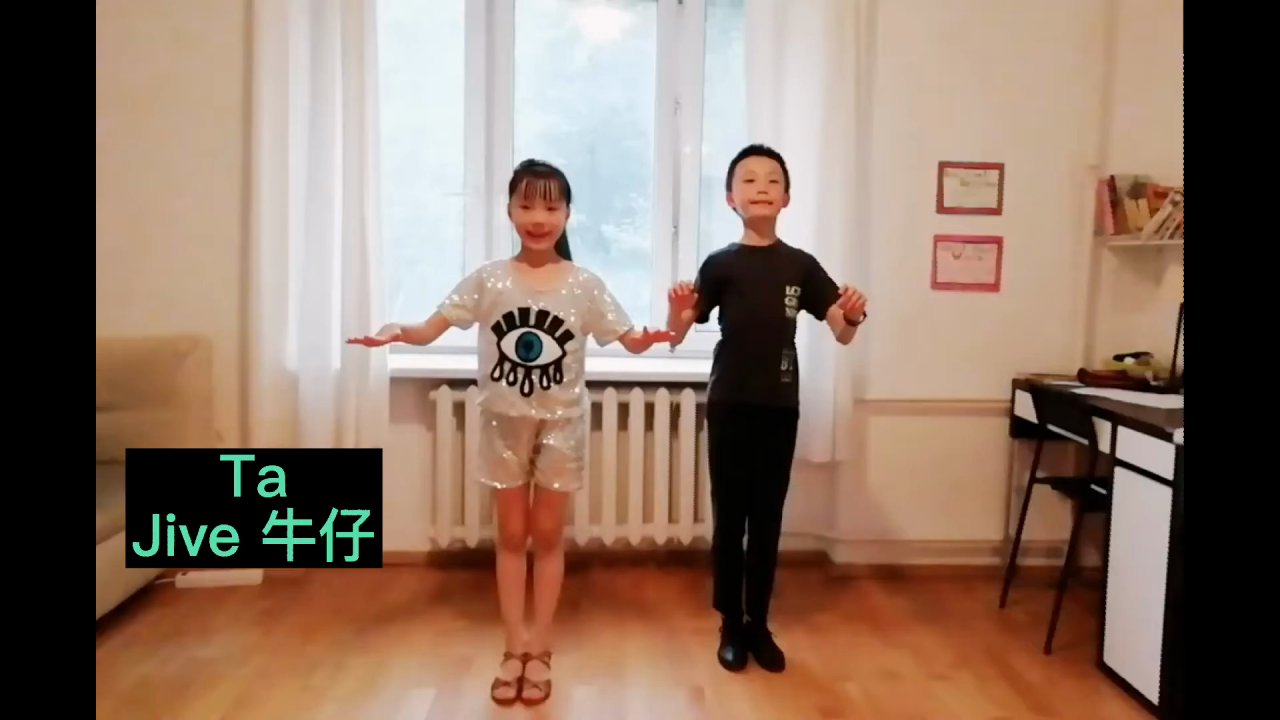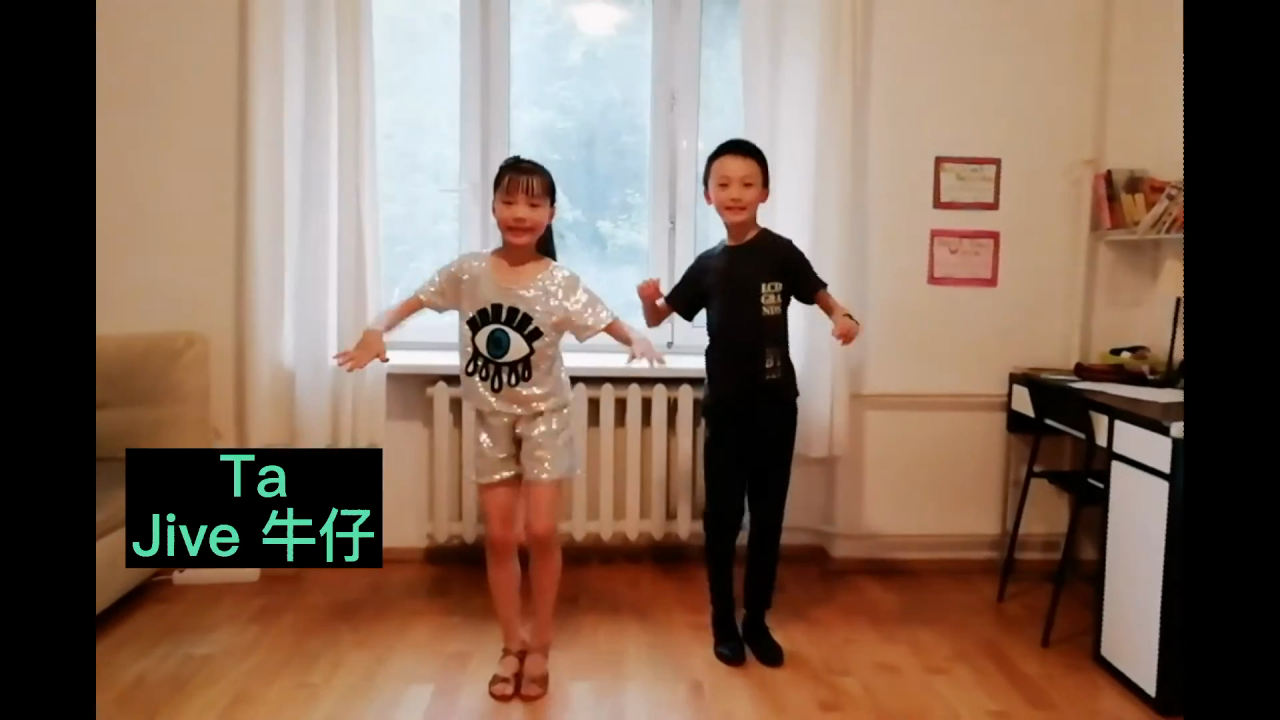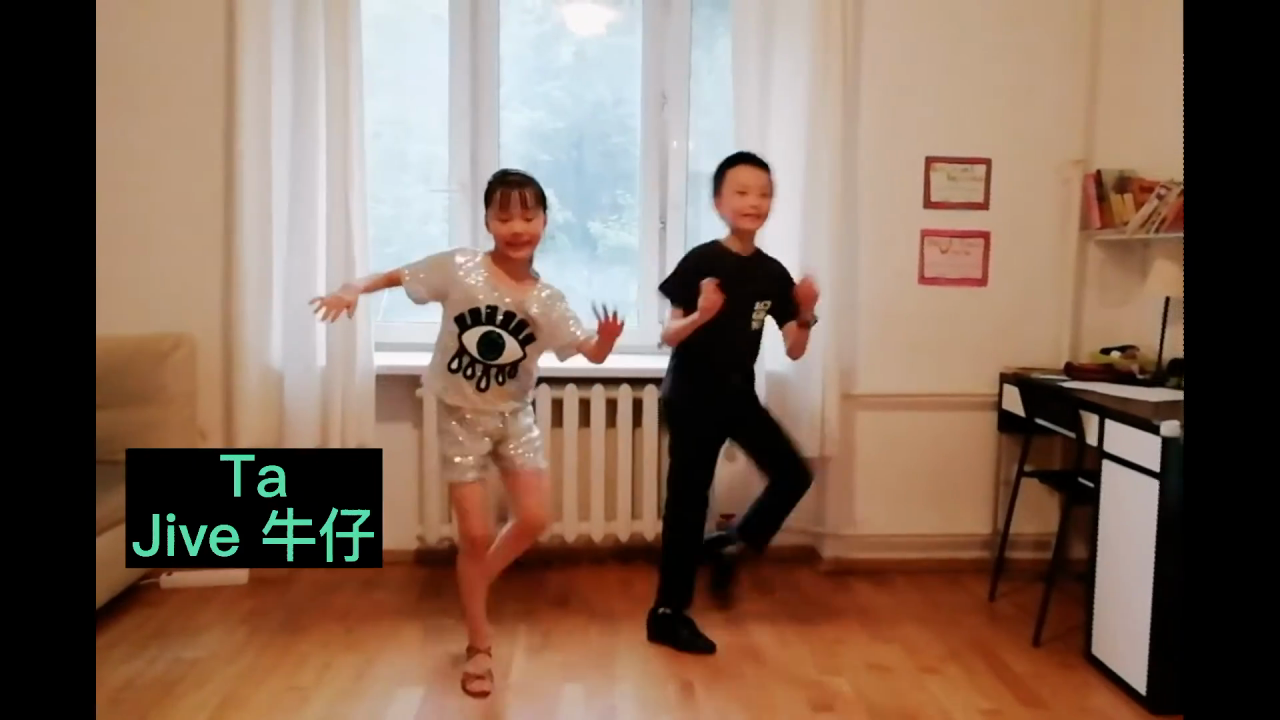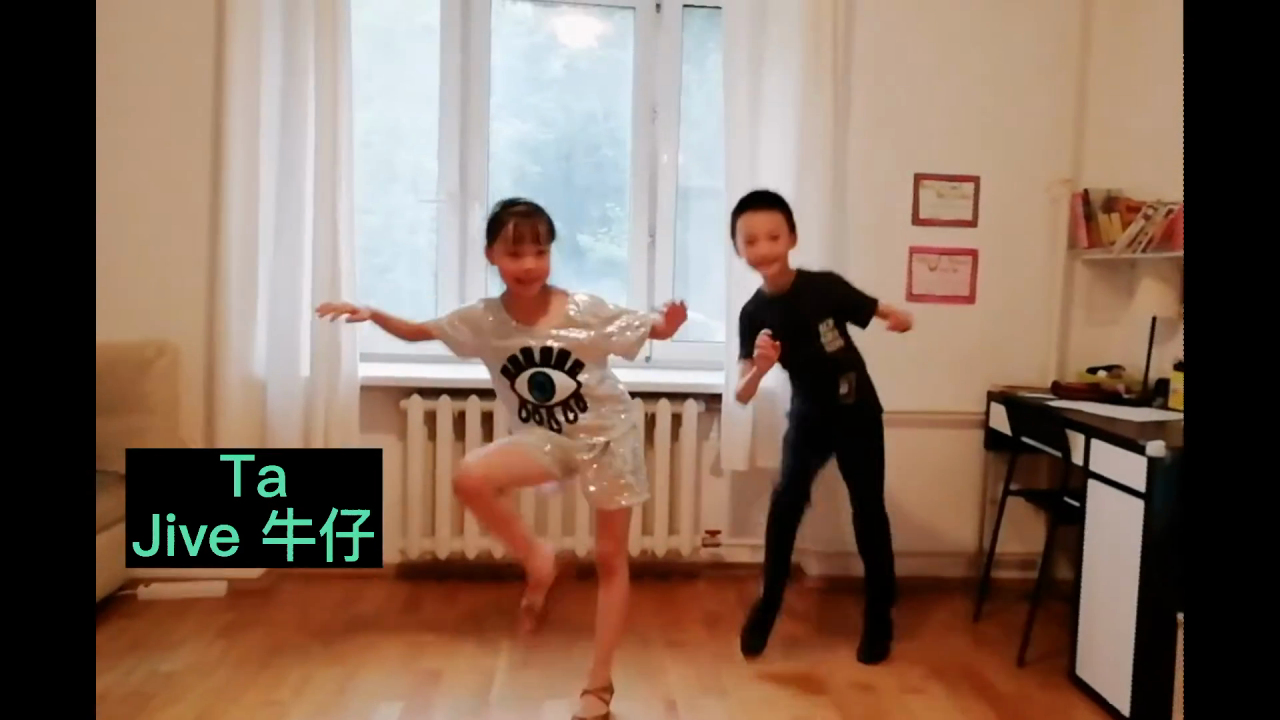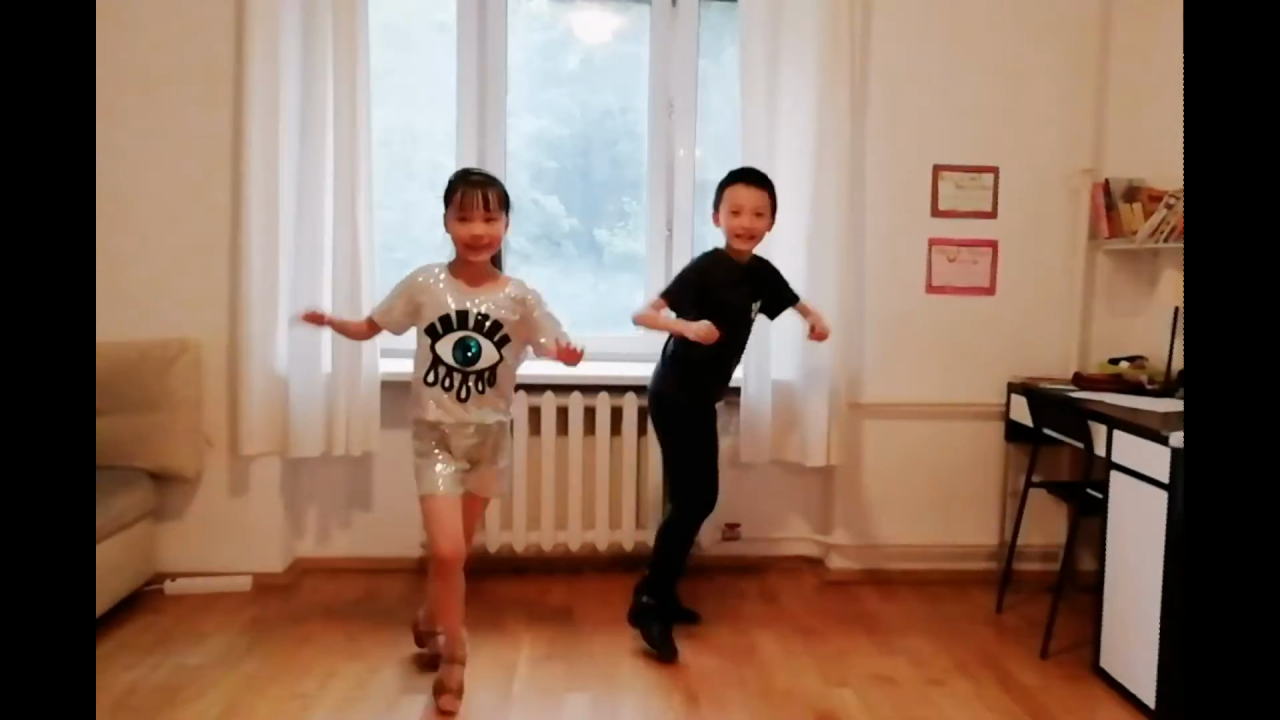
dt=1s
person 1, frame 1
left shoulder: (584, 285)
right shoulder: (488, 280)
left elbow: (630, 340)
right elbow: (430, 329)
left wrist: (650, 337)
right wrist: (397, 330)
left hip: (560, 423)
right hip: (504, 422)
left knee: (547, 534)
right knee: (511, 535)
left ankle: (539, 650)
right ankle: (514, 649)
person 1, frame 2
left shoulder: (562, 283)
right shoulder: (468, 271)
left elbow: (616, 326)
right elbow: (410, 301)
left wrist: (639, 342)
right wrist: (376, 330)
left hip: (544, 415)
right hip: (490, 419)
left knee: (542, 534)
right knee: (499, 537)
left ankle: (540, 646)
right ankle: (513, 646)
person 1, frame 3
left shoulder: (547, 299)
right shoulder: (457, 267)
left elbow: (592, 354)
right elbow: (396, 276)
left wrist: (607, 334)
right wrist: (354, 288)
left hip: (513, 413)
right hip: (459, 415)
left knee: (534, 521)
right knee: (474, 534)
left ankle: (482, 576)
right ankle: (479, 645)
person 1, frame 4
left shoulder: (588, 312)
right shoulder: (481, 320)
left elbow: (650, 327)
right elbow: (414, 331)
left wrist: (670, 322)
right wrist: (371, 314)
left hip: (608, 439)
right hip: (543, 439)
left knee: (610, 561)
right knee: (470, 480)
right ankle: (537, 561)
person 1, frame 5
left shoulder: (520, 297)
right shoulder: (423, 285)
left elbow: (560, 349)
right elbow: (367, 328)
left wrist: (570, 354)
right wrist: (331, 323)
left hip: (491, 431)
right hip: (437, 431)
left knee: (459, 547)
right knee: (449, 551)
left ankle: (428, 624)
right ankle: (452, 656)
person 2, frame 1
left shoulder: (800, 265)
right shoulder: (720, 264)
left elbow: (842, 333)
right elbow: (677, 336)
left wrist: (854, 314)
right wrist: (677, 310)
left hip: (780, 407)
right hip: (729, 406)
left knee: (767, 519)
right knee: (730, 517)
left ankle: (758, 624)
right ankle: (731, 626)
person 2, frame 2
left shoulder: (780, 253)
right shoulder: (706, 266)
left elbow: (825, 301)
right elbow: (657, 319)
left wrist: (845, 321)
right wrist: (648, 301)
left hip: (775, 403)
right hip: (725, 405)
left knee: (768, 513)
right knee: (723, 512)
left ankle: (756, 620)
right ankle: (724, 620)
person 2, frame 3
left shoulder: (774, 274)
right shoulder: (702, 261)
left elbow: (794, 350)
right elbow: (670, 337)
left wrist: (806, 313)
right wrist: (702, 315)
left hip: (737, 394)
right hip: (691, 398)
left knee: (795, 476)
right knee: (688, 502)
left ankle: (725, 548)
right ankle: (668, 612)
person 2, frame 4
left shoulder: (826, 287)
right shoulder: (754, 315)
left elbow: (890, 316)
right elbow: (742, 393)
left wrist: (899, 319)
right wrist: (759, 367)
left hip: (859, 415)
right hip: (810, 416)
left knee: (870, 518)
right knee: (786, 500)
left ankle: (879, 617)
right ankle: (769, 599)
person 2, frame 5
left shoulder: (765, 275)
right shoulder: (706, 268)
left elbow: (801, 305)
right elbow: (643, 313)
left wrist: (817, 323)
right wrist: (686, 327)
left hip: (704, 397)
right hip: (674, 393)
left knee: (693, 497)
right knee: (697, 495)
left ankle: (656, 593)
right ankle: (649, 603)
